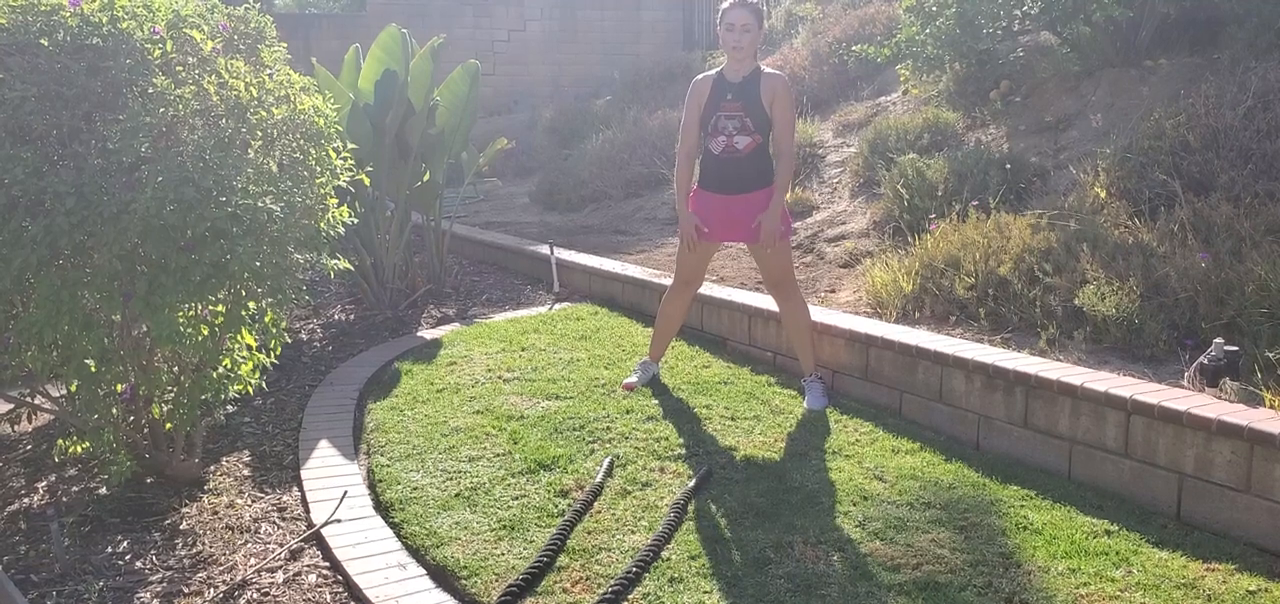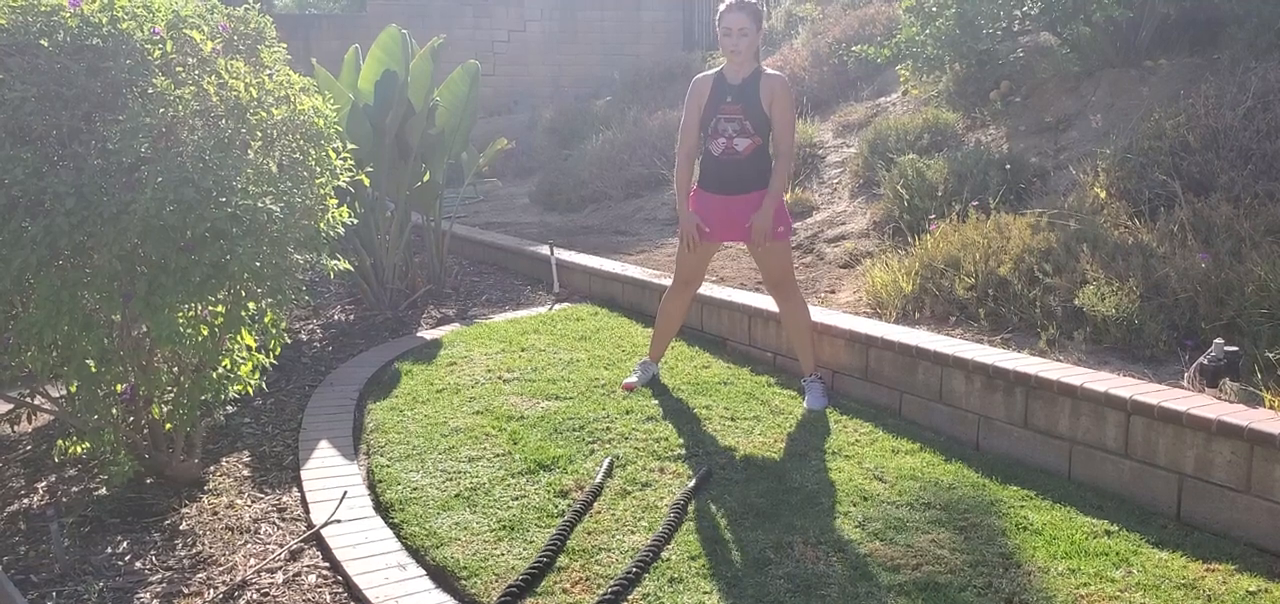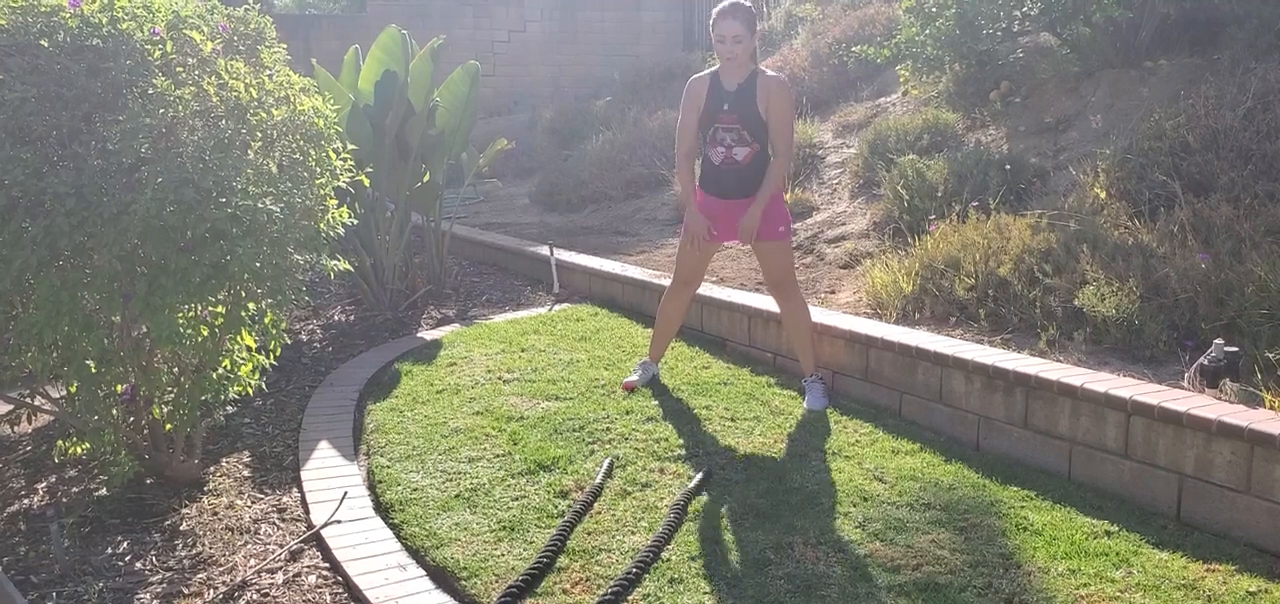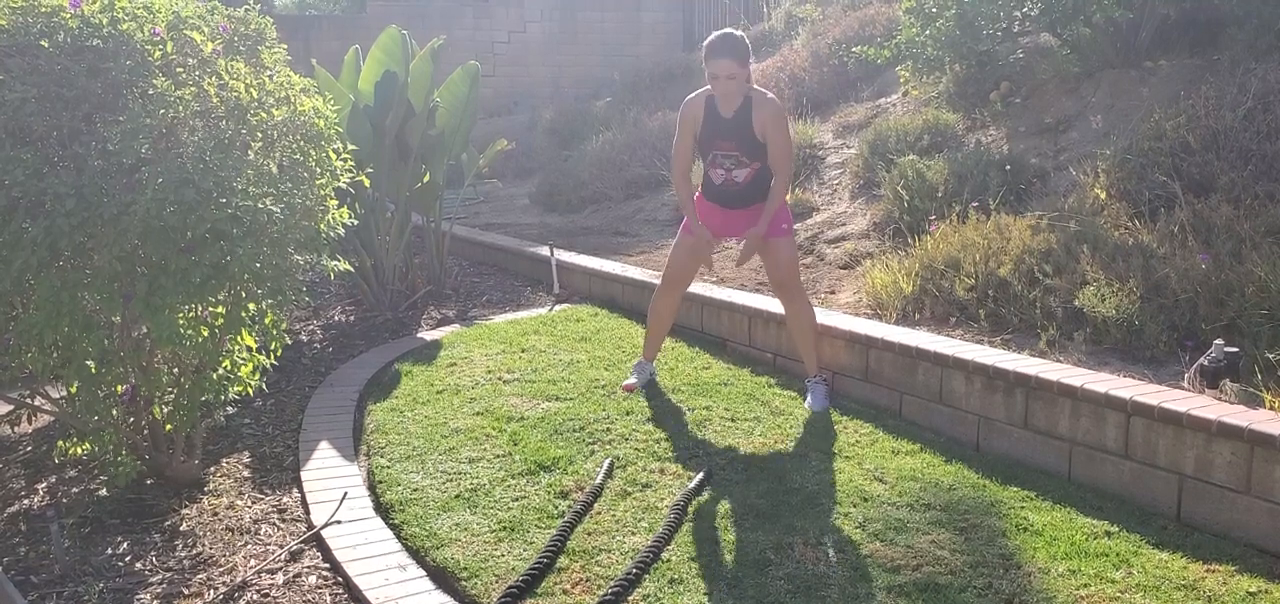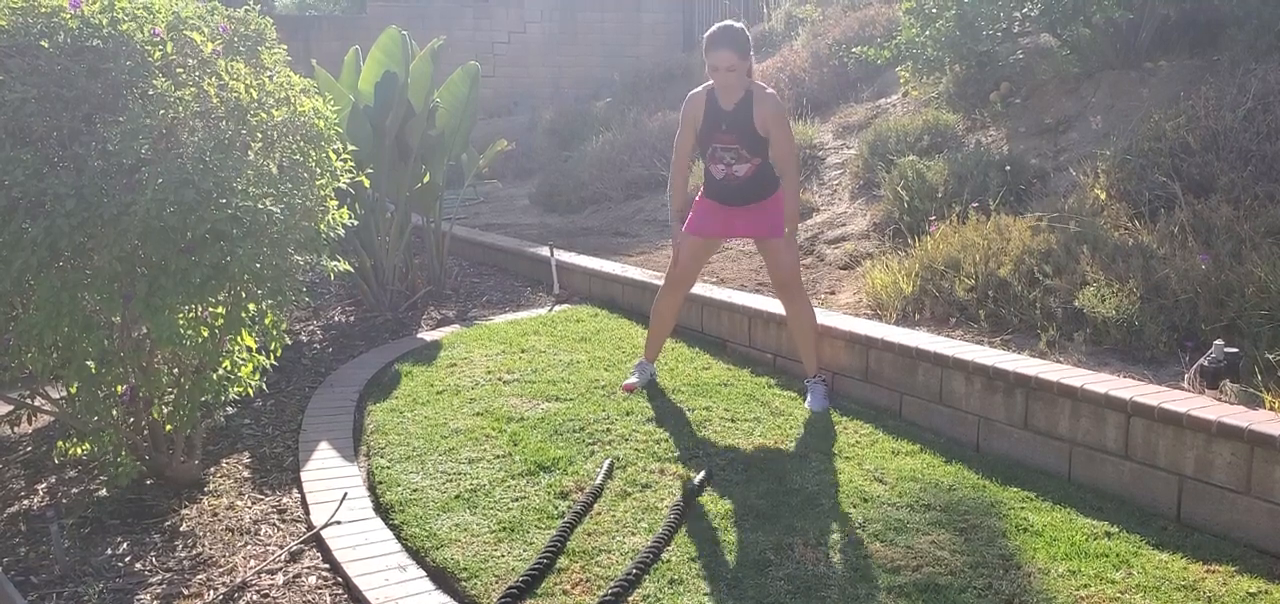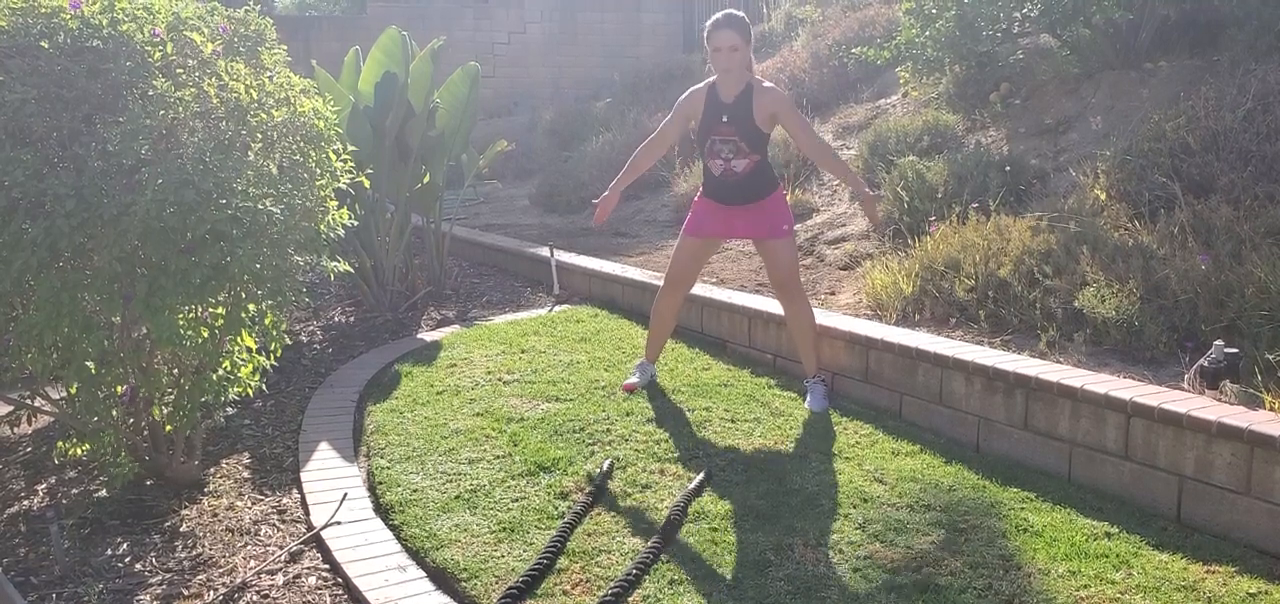
dt=0.3s
person 1, frame 1
left shoulder: (774, 84)
right shoulder: (702, 85)
left elbow: (785, 152)
right elbow: (686, 151)
left wrist: (775, 209)
right wrist: (683, 210)
left hip: (758, 200)
right hip: (708, 199)
left knee: (784, 287)
right knee: (683, 284)
left ankle: (812, 377)
right ankle: (650, 362)
person 1, frame 2
left shoulder: (774, 85)
right shoulder: (702, 85)
left elbow: (784, 153)
right elbow: (686, 151)
left wrist: (768, 209)
right wrist: (684, 209)
left hip: (758, 200)
right hip: (708, 200)
left knee: (783, 287)
right knee: (683, 284)
left ankle: (811, 377)
right ankle: (650, 363)
person 1, frame 3
left shoulder: (772, 87)
right shoulder: (698, 87)
left elbow: (782, 156)
right elbow: (684, 155)
left wrist: (756, 211)
right wrist: (693, 213)
left hip: (761, 202)
right hip: (709, 202)
left knee: (784, 288)
right knee: (681, 285)
left ankle: (812, 377)
right ankle: (650, 363)
person 1, frame 4
left shoulder: (767, 108)
right shoulder: (693, 107)
left elbow: (783, 173)
right elbow: (680, 173)
left wrist: (760, 230)
right wrist: (697, 227)
left hip: (762, 208)
right hip: (711, 207)
left knee: (789, 288)
right knee: (670, 284)
left ankle: (815, 378)
right ankle: (645, 364)
person 1, frame 5
left shoulder: (767, 103)
right shoulder: (696, 102)
left elbow: (788, 169)
right elbow: (679, 167)
left wrist: (791, 223)
right wrist: (677, 224)
left hip: (764, 205)
right hip: (712, 205)
left knee: (790, 288)
right knee: (673, 284)
left ankle: (815, 379)
right ankle: (646, 364)
person 1, frame 6
left shoulder: (769, 98)
right shoulder: (696, 98)
left elbow: (813, 145)
right elbow: (656, 145)
left wrist: (860, 188)
right wrist: (614, 190)
left hip: (764, 204)
right hip: (712, 205)
left knee: (789, 290)
right knee: (673, 285)
left ankle: (814, 379)
right ankle: (647, 365)
